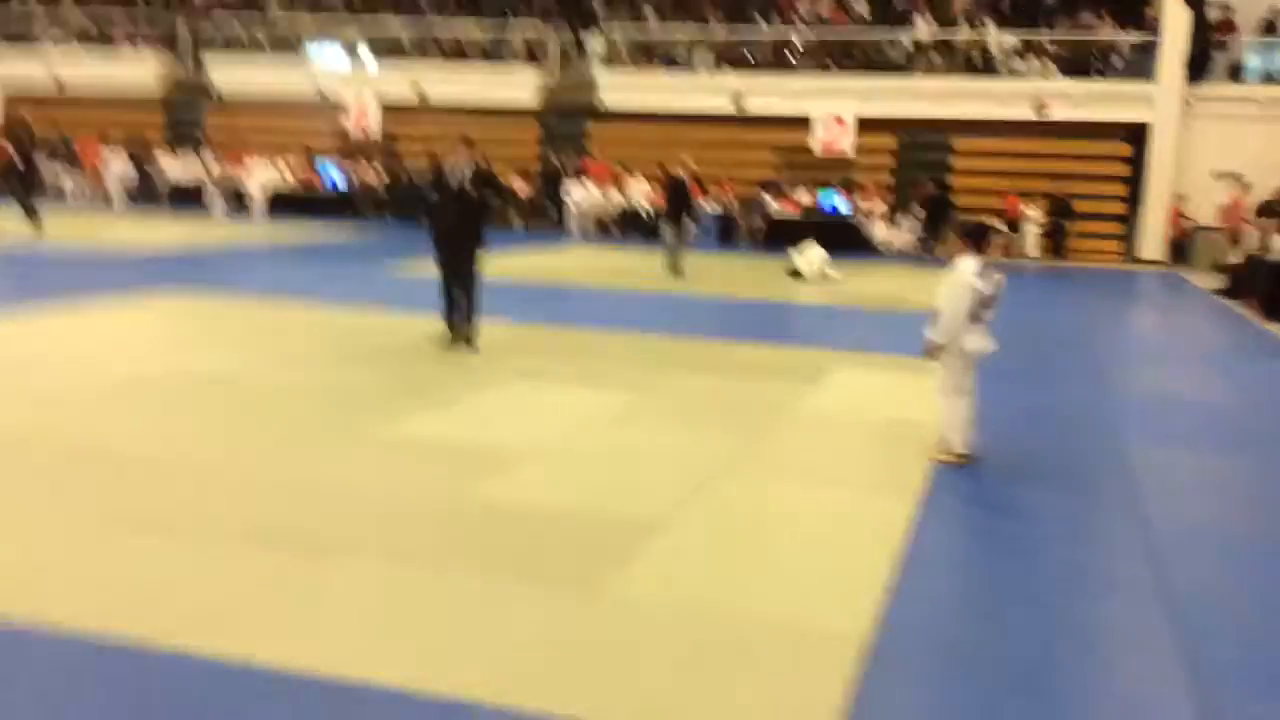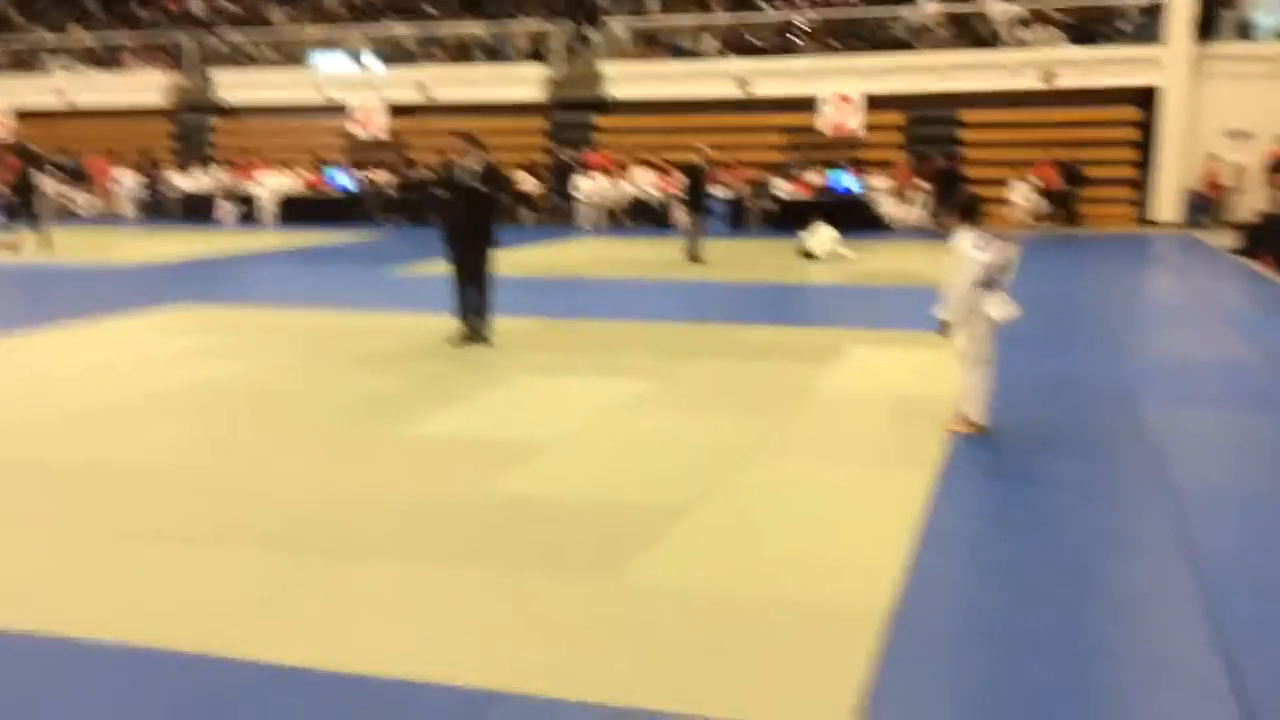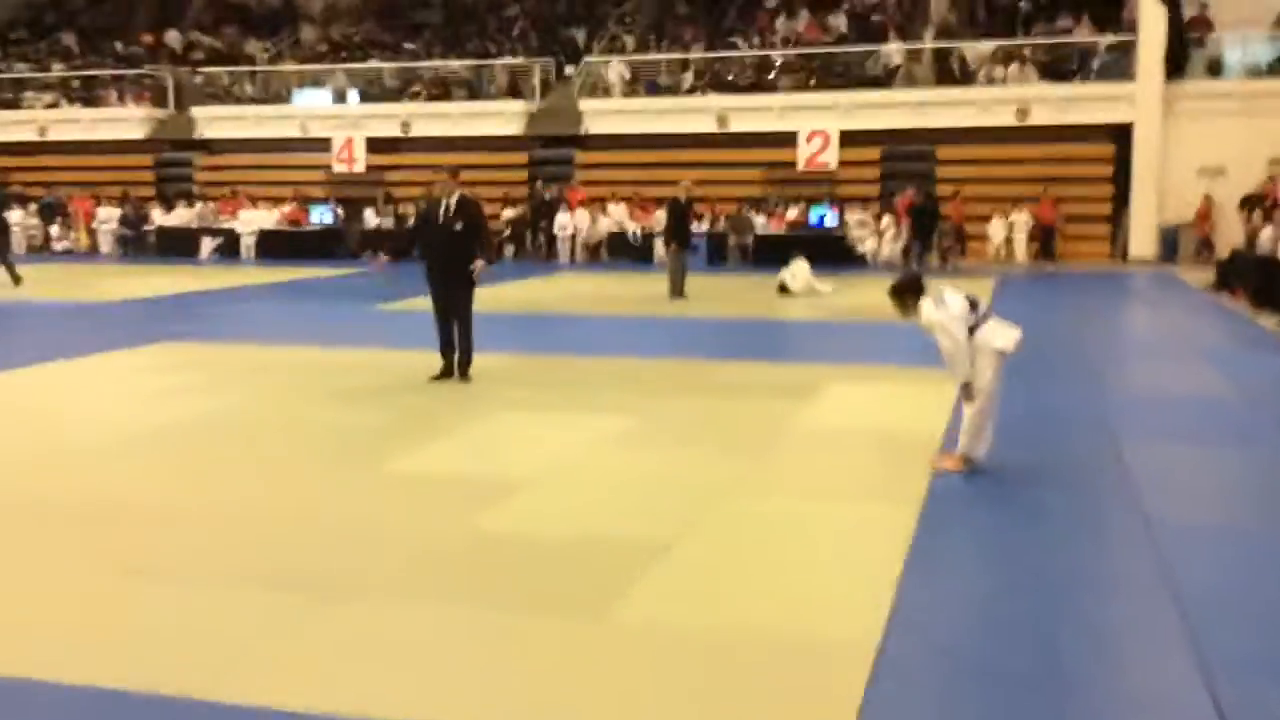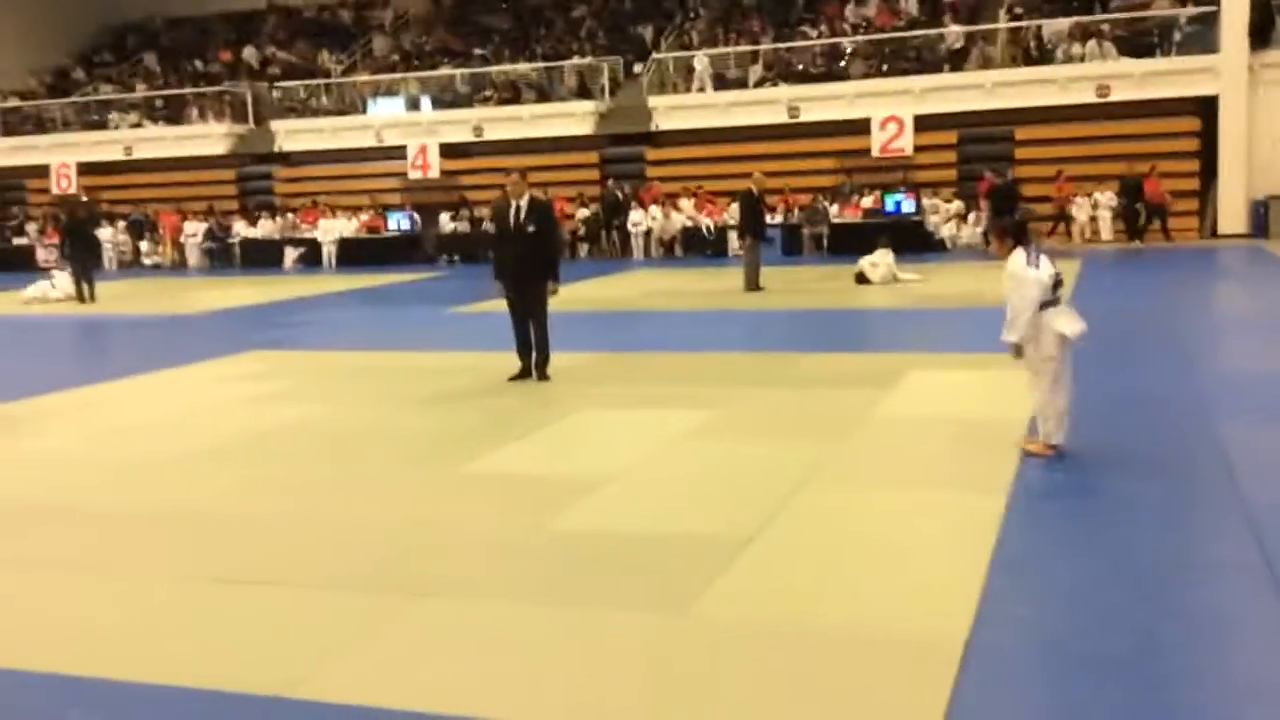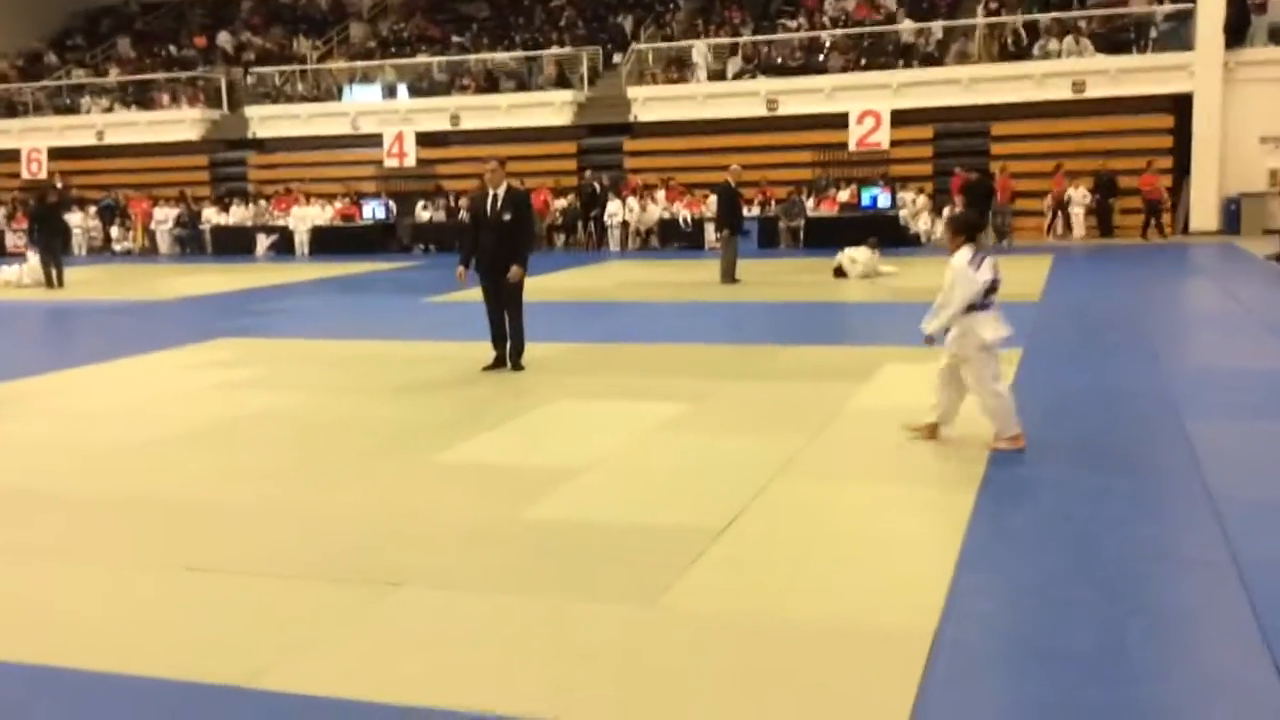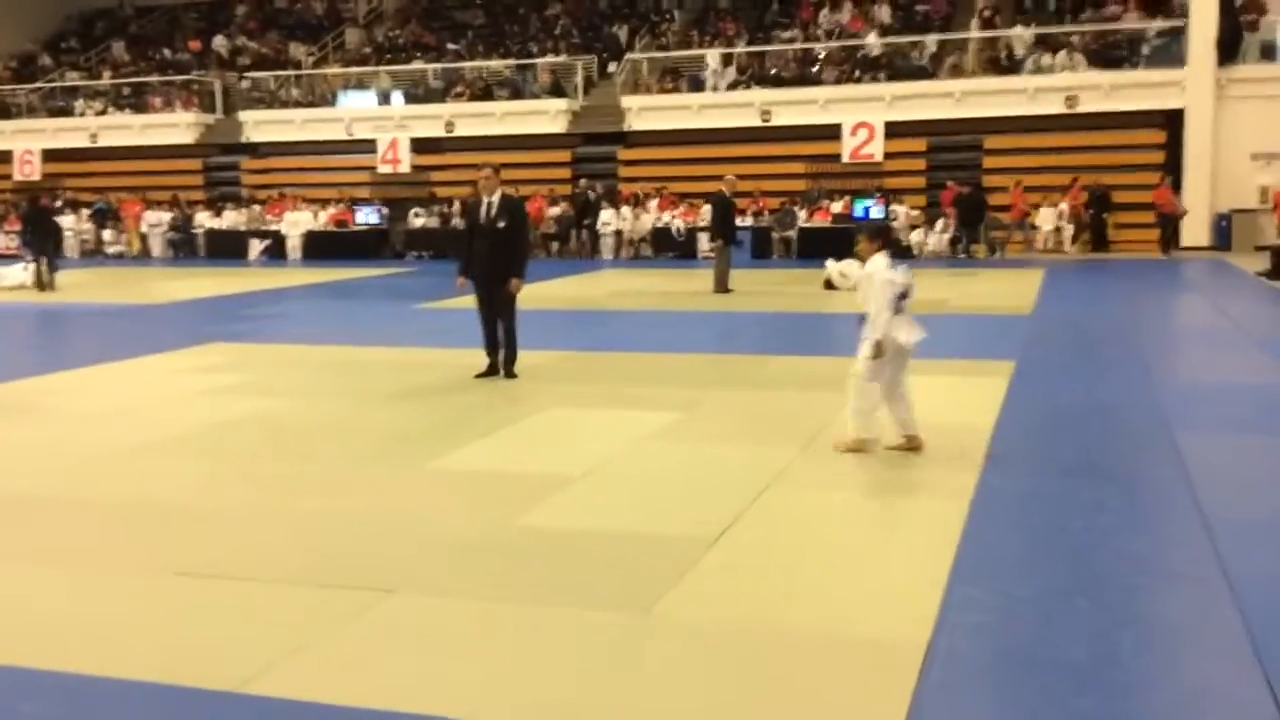
dt=0.4s
person 1, frame 1
left shoulder: (964, 271)
right shoulder: (984, 271)
left elbow: (954, 310)
left wrist: (936, 340)
left hip: (956, 339)
right hip: (969, 336)
left knee: (954, 392)
right knee: (962, 391)
left ankle: (959, 449)
right ankle: (961, 442)
person 1, frame 2
left shoulder: (963, 243)
right shoulder: (986, 241)
left elbow: (960, 285)
left wrist: (946, 317)
left hip: (977, 310)
right hip: (988, 305)
left knee: (974, 362)
right knee: (980, 362)
left ankle: (975, 419)
right ankle: (973, 412)
person 1, frame 3
left shoulder: (931, 315)
right shoulder: (938, 298)
left elbow: (955, 346)
left wrist: (964, 380)
left hip: (986, 345)
right hip: (986, 339)
left knee: (977, 401)
right knee: (980, 402)
left ankle: (965, 456)
right ankle: (969, 452)
person 1, frame 4
left shoulder: (1017, 266)
right shoulder: (1033, 256)
left elbow: (1021, 306)
left wrist: (1015, 340)
left hip: (1046, 328)
right hip: (1053, 324)
left knee: (1045, 385)
right knee: (1051, 384)
left ankle: (1050, 442)
right ankle: (1050, 435)
person 1, frame 5
left shoulder: (961, 264)
right shoulder: (981, 258)
left elbow: (951, 302)
left wrist: (932, 329)
left hip: (973, 330)
right hip: (973, 326)
left knee: (986, 384)
right knee: (948, 375)
left ankle: (1012, 435)
right ankle: (934, 424)
person 1, frame 6
left shoulder: (876, 269)
right shoulder: (890, 266)
left elbow: (880, 308)
left wrist: (877, 340)
left hip: (885, 335)
right hip: (897, 332)
left knee: (864, 382)
right knee: (893, 386)
left ankle: (860, 437)
right ankle: (911, 436)
person 2, frame 1
left shoulder: (482, 173)
right shoulder: (444, 171)
left elbow: (500, 191)
left hip: (466, 238)
right hip: (445, 236)
left knee: (465, 283)
right knee: (449, 283)
left ankle: (465, 330)
right ankle: (454, 329)
person 2, frame 2
left shoulder: (488, 170)
right shoulder: (451, 169)
left elbow: (505, 188)
left hip: (477, 235)
right hip: (458, 235)
left knee: (479, 280)
right knee: (463, 281)
left ankle: (480, 328)
right ankle: (469, 328)
person 2, frame 3
left shoulder: (470, 206)
right shoulder: (432, 207)
left elbow: (482, 236)
right elbow: (416, 232)
left wrist: (482, 258)
left hip: (462, 274)
right hip: (437, 272)
left knee: (462, 320)
right knee: (442, 319)
left ankle: (464, 367)
right ankle: (447, 365)
person 2, frame 4
left shoulder: (542, 208)
right shoulder: (501, 210)
left elbow: (553, 244)
right elbow: (498, 245)
left wrist: (553, 277)
right wrist: (499, 275)
left hip: (535, 276)
right hip: (511, 276)
left knee: (538, 321)
right knee: (519, 322)
left ankle: (541, 366)
right ankle: (525, 365)
person 2, frame 5
left shoulder: (519, 197)
right shoulder: (478, 200)
left elbow: (527, 234)
right elbow: (472, 234)
left wrist: (520, 263)
right wrist: (464, 262)
left hip: (511, 266)
right hip: (487, 266)
left knee: (513, 312)
right knee: (493, 313)
left ankle: (515, 357)
right ankle: (500, 355)
person 2, frame 6
left shoulder: (513, 205)
right shoulder: (473, 207)
left elbow: (522, 242)
right elbow: (468, 242)
left wrist: (518, 274)
right wrist: (463, 272)
left hip: (505, 274)
right hip: (481, 273)
left knee: (506, 320)
right knee: (487, 320)
left ankle: (508, 365)
right ankle: (493, 363)
